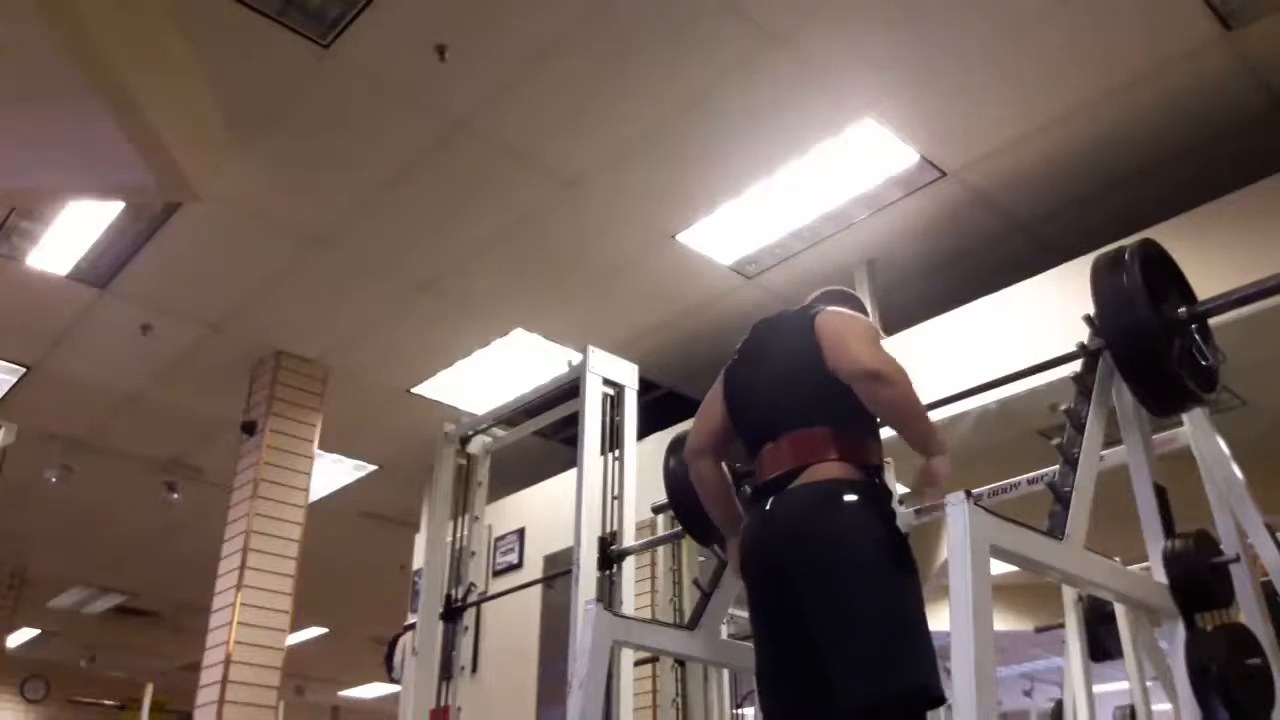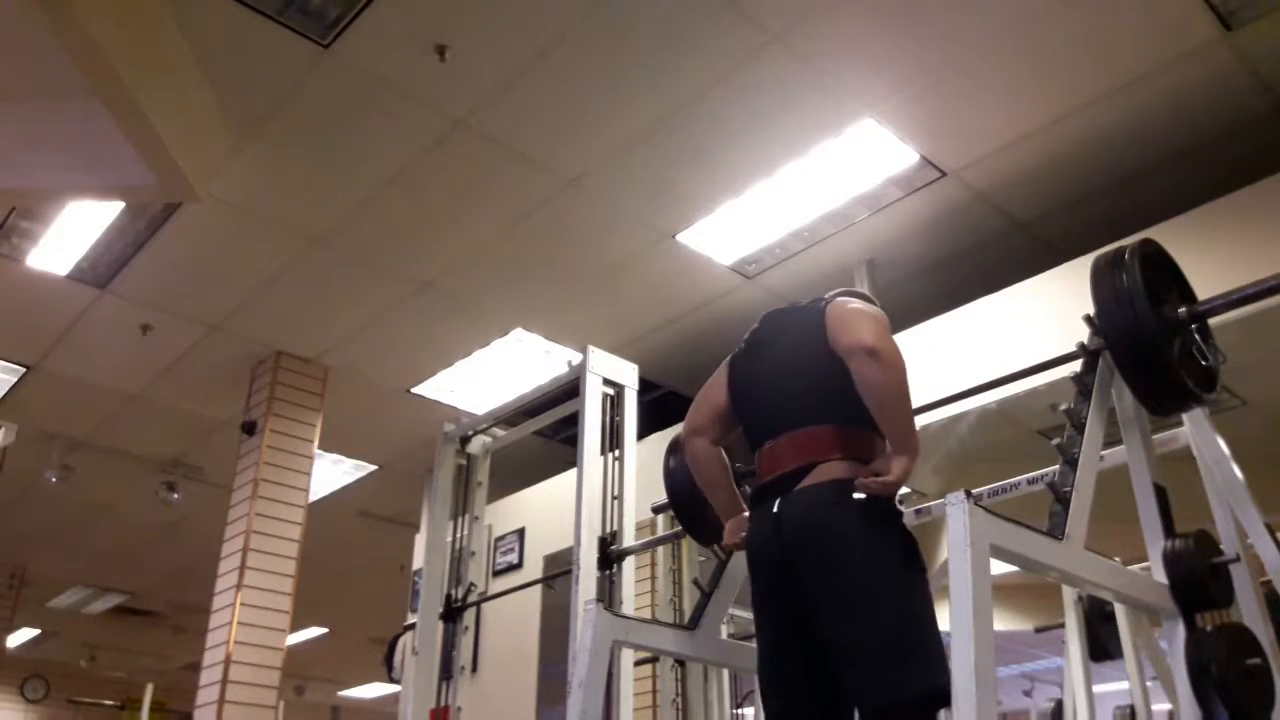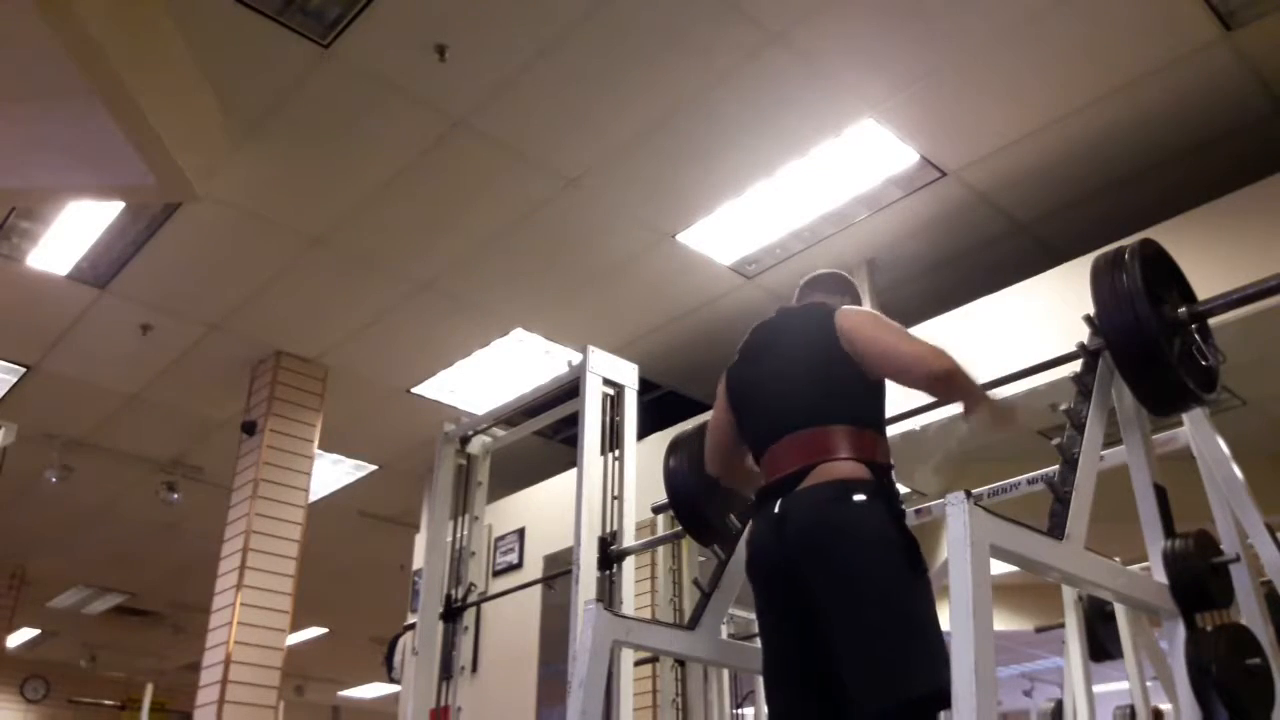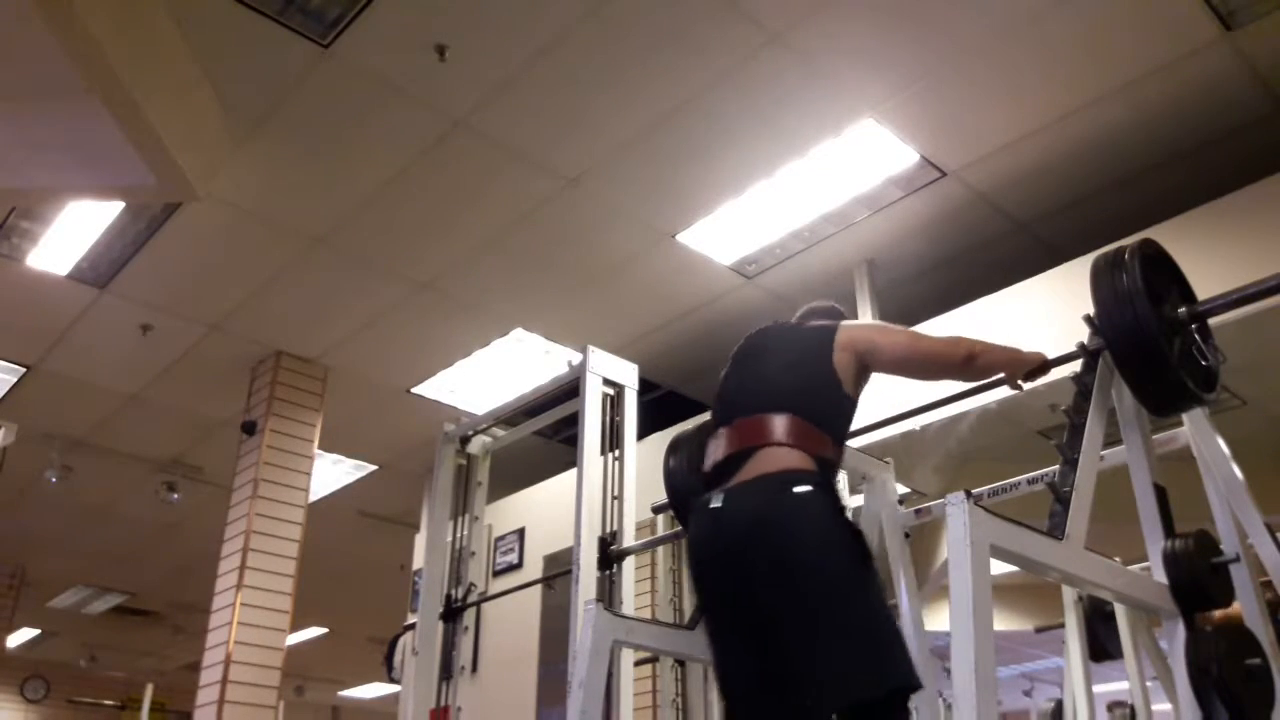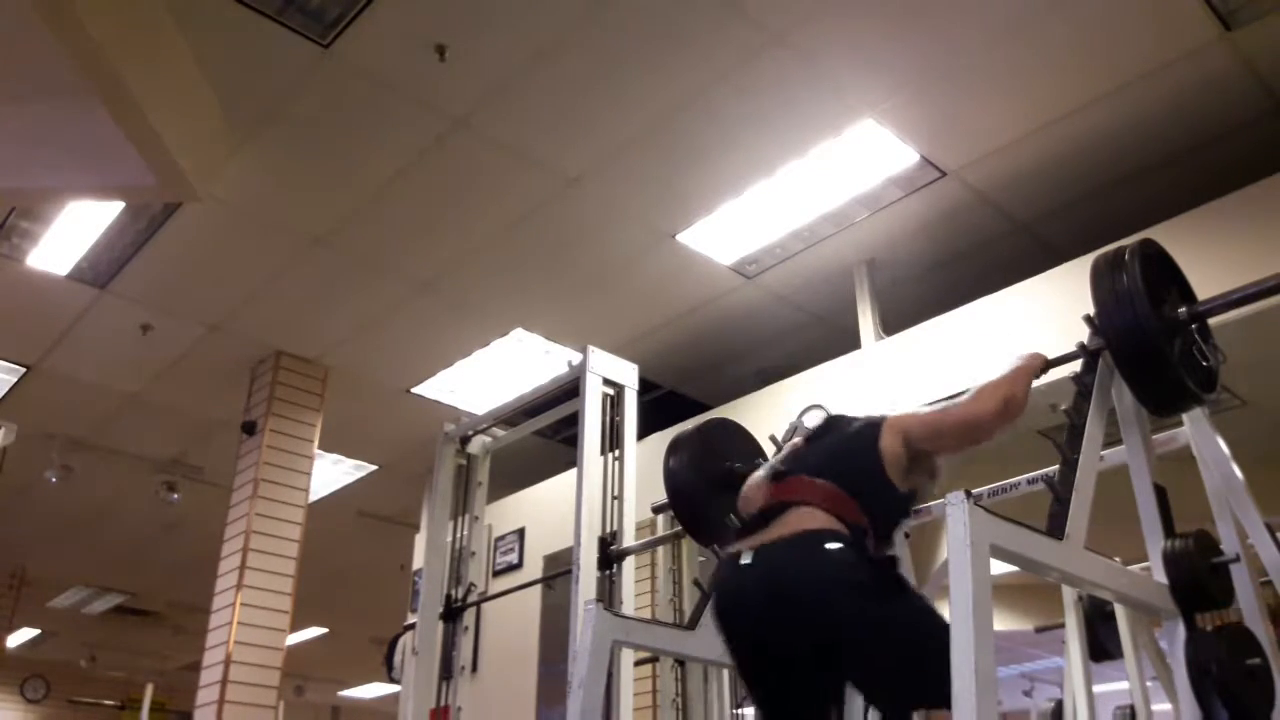
dt=0.5s
person 1, frame 1
left shoulder: (744, 361)
right shoulder: (839, 322)
left elbow: (700, 453)
right elbow: (868, 370)
left wrist: (738, 532)
right wrist: (934, 450)
left hip: (768, 529)
right hip: (837, 509)
person 1, frame 2
left shoulder: (749, 353)
right shoulder: (850, 311)
left elbow: (698, 434)
right elbow: (869, 349)
left wrist: (734, 515)
right wrist: (904, 450)
left hip: (772, 528)
right hip: (842, 511)
person 1, frame 3
left shoulder: (744, 361)
right shoulder: (844, 321)
left elbow: (719, 464)
right elbow: (929, 368)
right wrist: (976, 396)
left hip: (771, 531)
right hip: (844, 509)
person 1, frame 4
left shoulder: (742, 362)
right shoulder: (842, 340)
right elbow: (956, 355)
right wrist: (1021, 362)
left hip: (713, 524)
right hip: (789, 507)
person 1, frame 5
left shoulder: (815, 443)
right shoulder: (900, 433)
left elbow: (751, 500)
right elbow: (987, 409)
right wrist: (1024, 368)
right hip: (818, 566)
